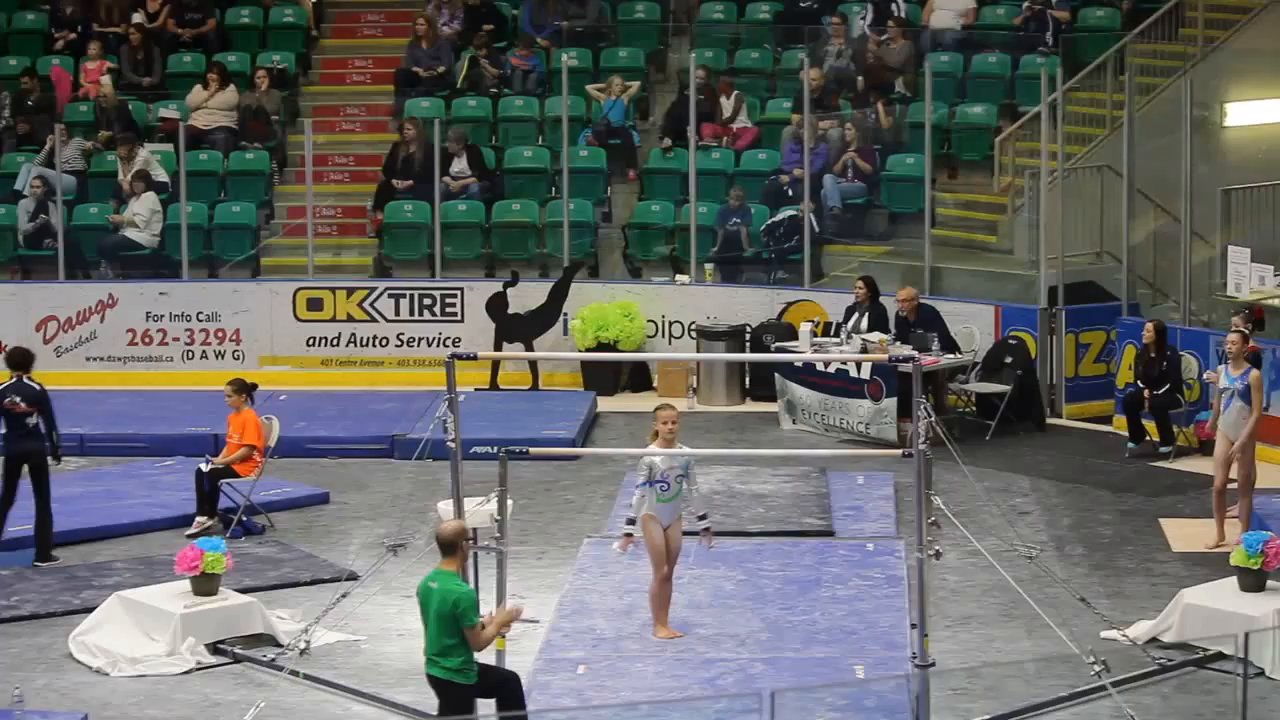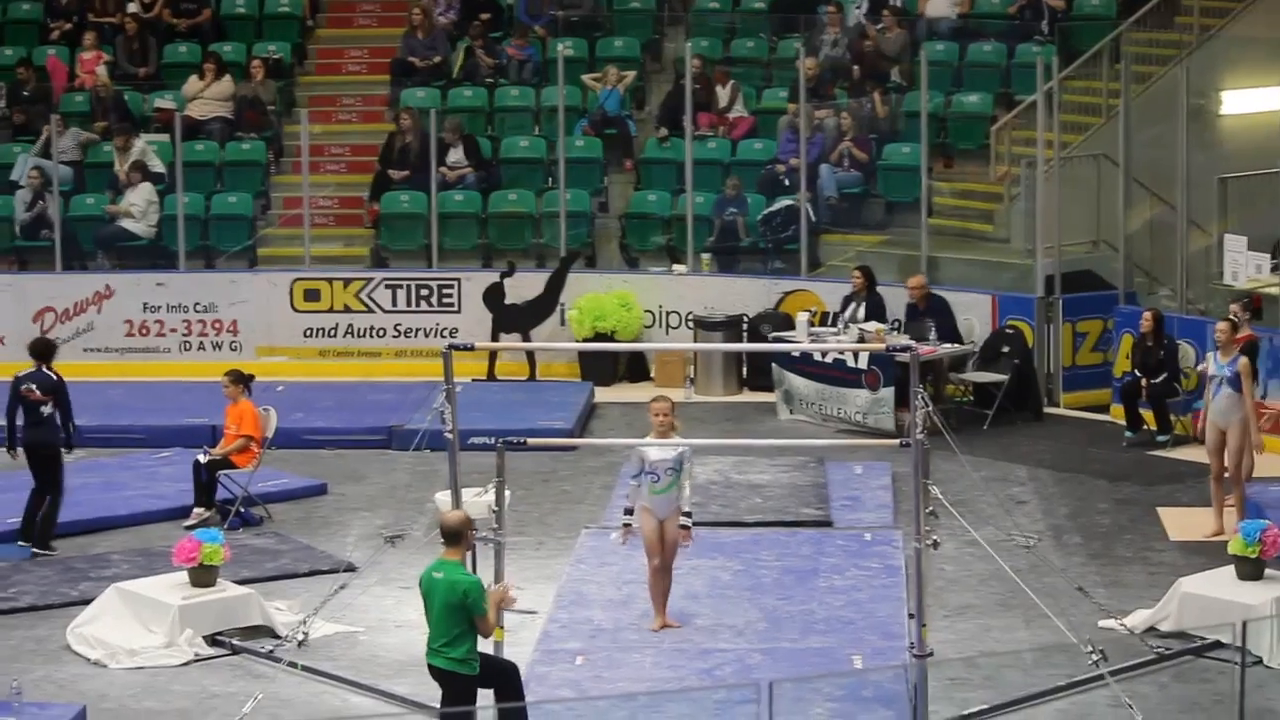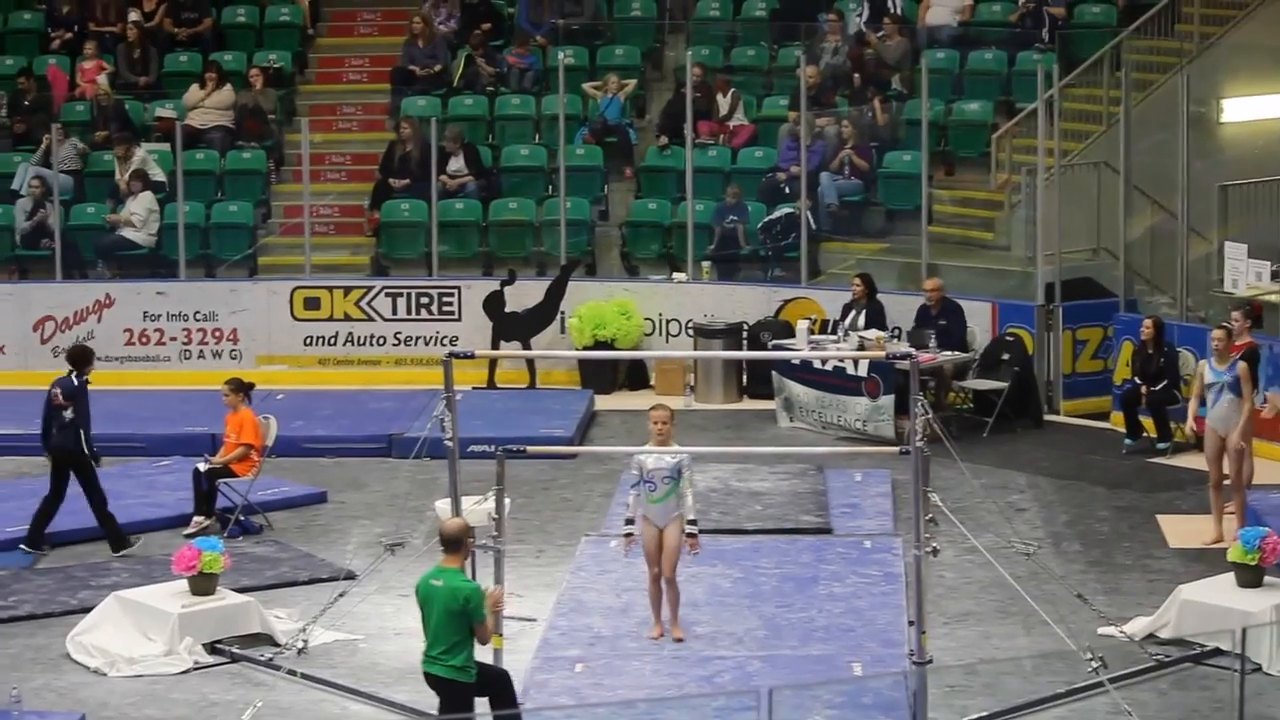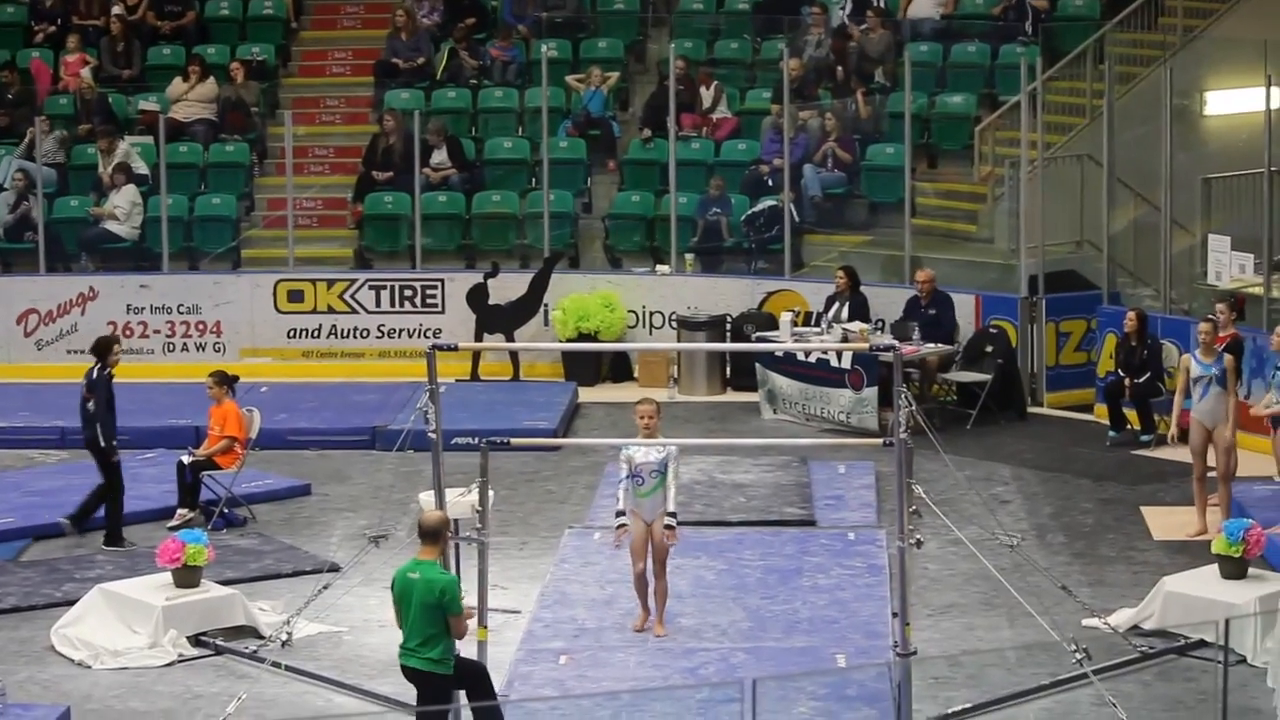
dt=0.3s
person 1, frame 1
left shoulder: (685, 455)
right shoulder: (649, 456)
left elbow: (692, 490)
right elbow: (639, 492)
left wrist: (704, 523)
right wrist: (629, 529)
left hip: (674, 519)
right hip: (652, 518)
left knee: (669, 574)
right knee: (660, 573)
left ankle: (665, 623)
right ankle: (658, 625)
person 1, frame 2
left shoulder: (682, 448)
right shoulder: (642, 447)
left elbow: (685, 485)
right elbow: (634, 483)
left wrist: (685, 522)
right wrist: (627, 520)
left hip: (672, 511)
right hip: (648, 510)
left knee: (667, 566)
right knee: (655, 564)
left ankle: (664, 614)
right ankle: (658, 615)
person 1, frame 3
left shoulder: (681, 456)
right shoulder: (640, 456)
left elbow: (687, 492)
right elbow: (634, 493)
left wrist: (692, 529)
right wrist: (629, 528)
left hip: (673, 519)
right hip: (648, 519)
left knee: (669, 575)
right knee: (654, 574)
left ankle: (675, 624)
right ankle: (657, 623)
person 1, frame 4
left shoulder: (669, 449)
right shoulder: (628, 450)
left elbow: (671, 485)
right elbow: (622, 485)
left wrist: (671, 521)
right wrist: (620, 520)
left hip: (660, 514)
right hip: (637, 514)
left knee: (659, 571)
right knee: (638, 570)
left ankle: (659, 621)
right ankle: (644, 611)
person 2, frame 1
left shoulder: (1253, 375)
right shoulder: (1221, 371)
left elbow: (1256, 412)
left wrist: (1243, 440)
right wrist: (1212, 422)
left hip: (1244, 435)
right hip: (1223, 433)
left knee: (1244, 487)
right knee: (1218, 486)
left ankle: (1244, 535)
right ankle: (1219, 534)
person 2, frame 2
left shoulder: (1242, 362)
right shoulder: (1210, 358)
left elbow: (1248, 397)
left wrist: (1255, 431)
right wrist: (1202, 419)
left hip: (1235, 421)
right hip: (1213, 420)
left knee: (1235, 474)
right knee: (1216, 474)
right ankle: (1218, 523)
person 2, frame 3
left shoulder: (1241, 367)
right shoulder: (1203, 366)
left elbow: (1247, 402)
right elbow: (1195, 397)
left wrist: (1239, 431)
right wrist: (1190, 419)
left hip: (1235, 427)
right hip: (1212, 427)
left knee: (1236, 481)
right knee: (1215, 481)
left ankle: (1240, 529)
right ankle: (1217, 530)
person 2, frame 4
left shoulder: (1227, 360)
right shoulder: (1187, 360)
left elbow: (1232, 395)
right elbow: (1180, 392)
left wrist: (1230, 427)
right wrist: (1173, 424)
left hip: (1221, 420)
right hip: (1198, 419)
left knee: (1223, 473)
right knee: (1199, 473)
right ankle: (1201, 522)
person 3, frame 1
right shoulder: (38, 391)
right elbow: (50, 423)
right wrist: (55, 451)
right hip: (36, 449)
right knee: (42, 501)
right ankle: (43, 554)
person 3, frame 2
left shoulder: (20, 379)
right shoulder: (55, 380)
left elbow: (11, 413)
right elbow: (65, 414)
left wrist: (11, 443)
right wrist: (69, 440)
left hip: (29, 439)
right hip: (49, 440)
left knee: (41, 486)
right knee: (55, 490)
left ankle: (26, 535)
right ankle: (42, 542)
person 3, frame 3
left shoulder: (57, 384)
right shoulder: (79, 387)
left elbow: (47, 418)
right elbow: (82, 424)
left wrist: (47, 446)
right wrist: (92, 454)
left hip: (59, 446)
right hip: (74, 448)
left knee: (56, 493)
right knee: (95, 494)
left ankle: (33, 540)
right ankle: (119, 543)
person 3, frame 4
left shoulder: (92, 374)
right shoulder: (102, 379)
right elbow: (101, 415)
right wrist: (109, 447)
left hip: (93, 438)
right hip: (101, 440)
left knee: (110, 484)
right knee: (116, 487)
left ankle: (75, 520)
right ankle: (113, 539)
person 4, frame 1
left shoulder: (426, 583)
right shoulder: (461, 593)
right elbow: (477, 644)
left wrist: (488, 622)
right wrist: (499, 622)
left hip: (438, 669)
right hip: (455, 677)
left knee: (509, 681)
person 4, frame 2
left shoulder: (429, 573)
right shoulder: (468, 582)
right elbow: (486, 630)
left wrist: (487, 603)
right wrist: (492, 603)
left hip: (438, 660)
right hip: (457, 667)
left knee: (507, 672)
person 4, frame 3
left shoulder: (424, 581)
right shoulder: (468, 589)
right elbow: (484, 638)
left wrist: (483, 607)
right wrist: (490, 610)
left hip: (432, 668)
right hip: (454, 675)
left knee: (500, 679)
person 4, frame 4
left shoulder: (400, 575)
right shoulder: (445, 581)
right elbow: (458, 632)
right wrist: (462, 615)
left hip: (410, 661)
right hip: (433, 668)
left knee: (478, 673)
